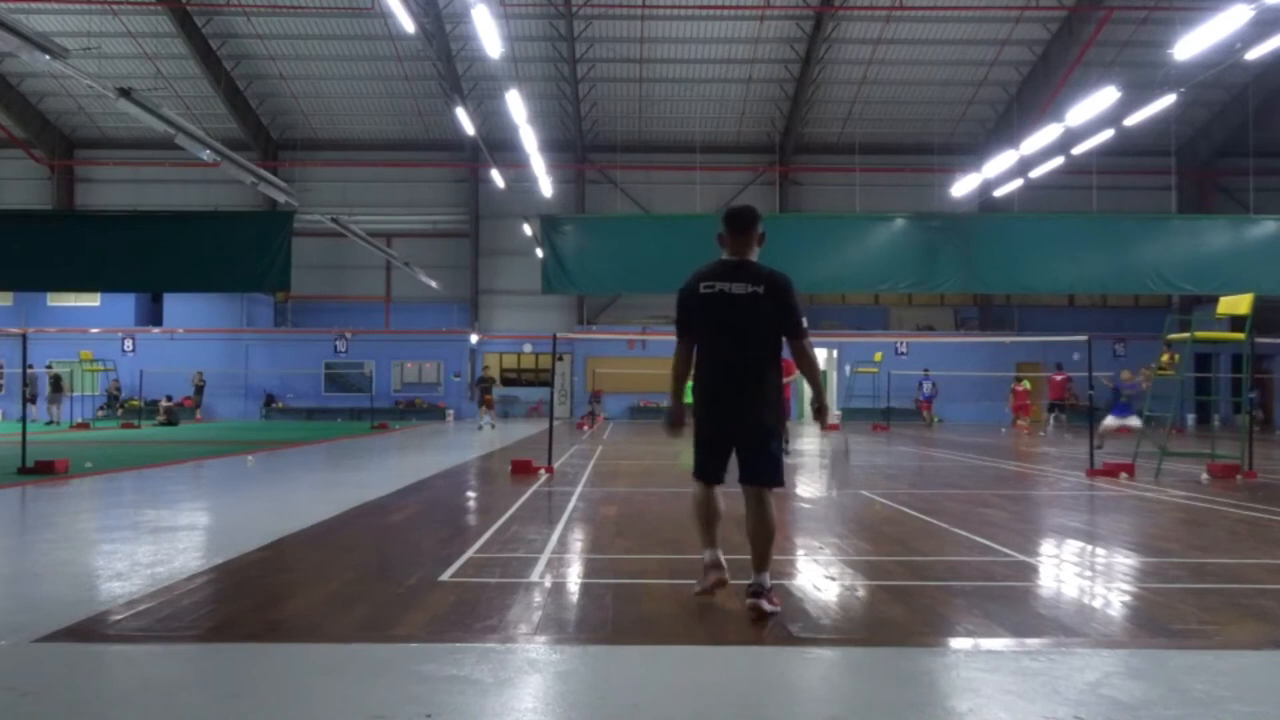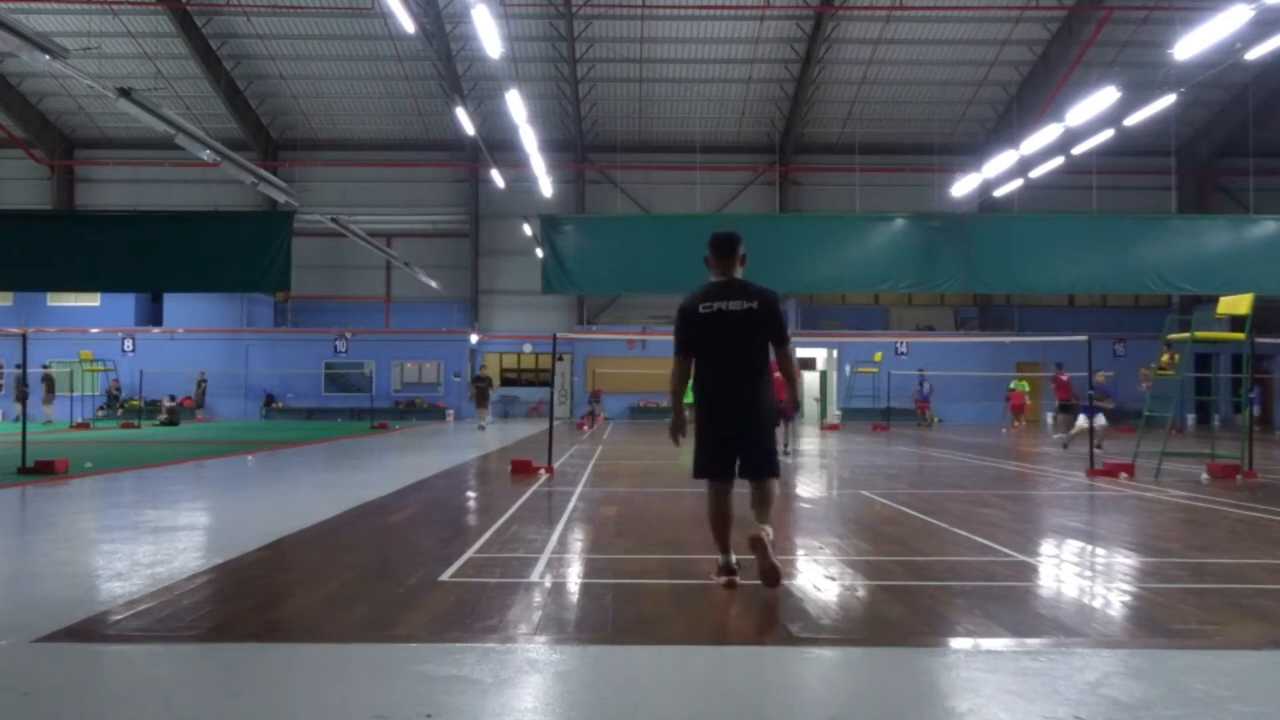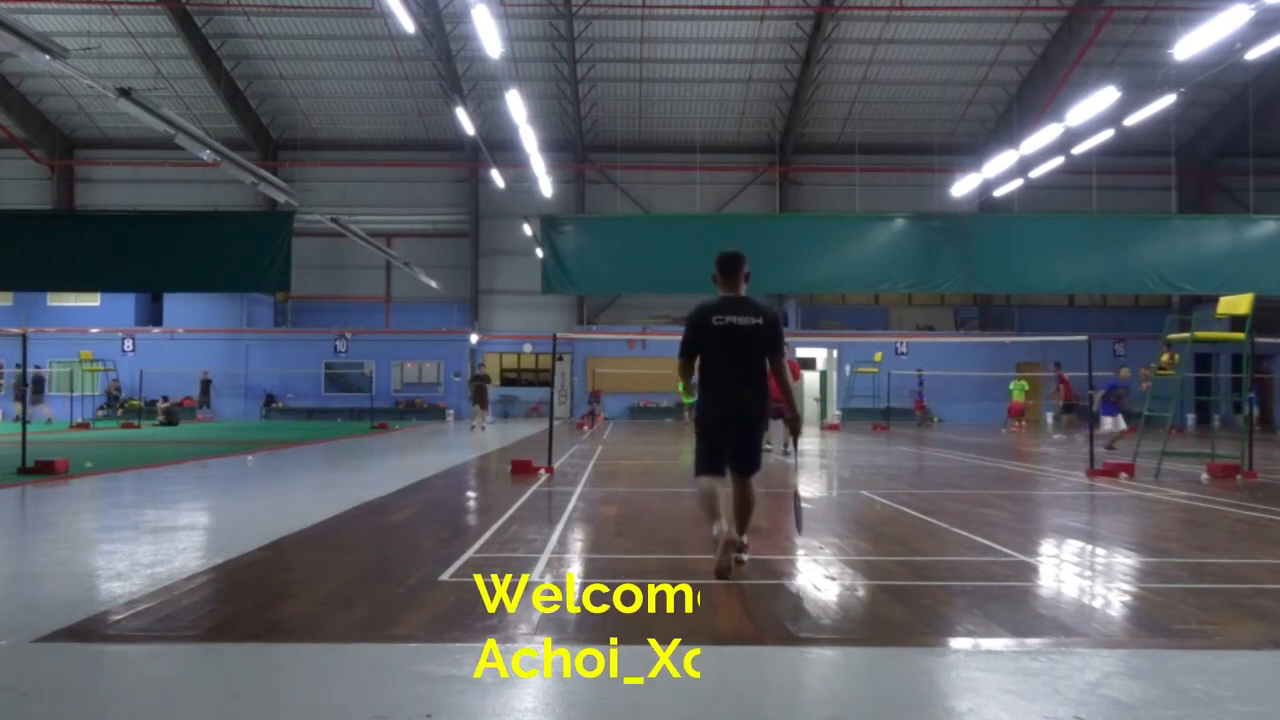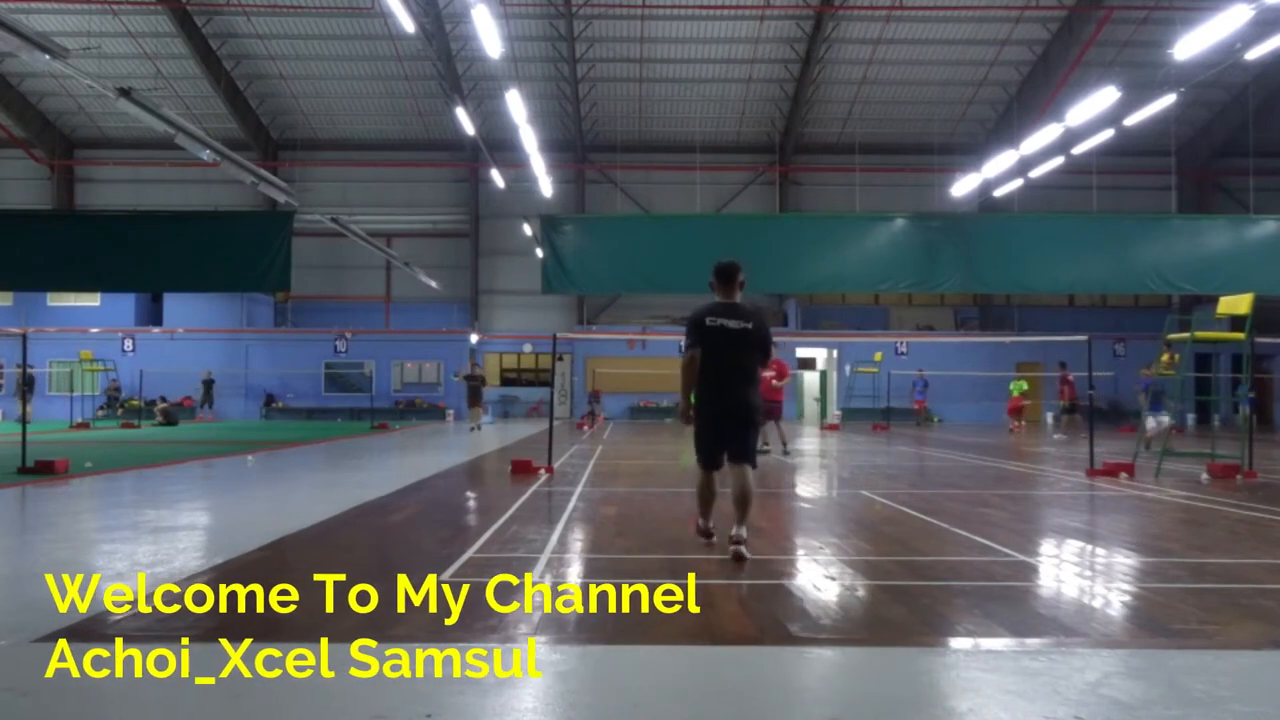
dt=0.4s
person 1, frame 1
left shoulder: (695, 284)
right shoulder: (776, 284)
left elbow: (683, 350)
right elbow: (800, 346)
left wrist: (675, 401)
right wrist: (818, 393)
left hip: (711, 404)
right hip: (761, 405)
left knee: (705, 482)
right knee: (759, 491)
left ankle: (712, 558)
right ankle: (759, 586)
person 1, frame 2
left shoulder: (691, 305)
right shoulder: (765, 299)
left elbow: (682, 364)
right elbow: (783, 355)
left wrist: (677, 411)
right wrist: (794, 392)
left hip: (711, 410)
right hip: (757, 407)
left knee: (718, 485)
right knee: (763, 478)
left ankle: (726, 563)
right ankle: (763, 531)
person 1, frame 3
left shoulder: (701, 315)
right shoulder: (767, 316)
left elbow: (684, 366)
right elbow: (779, 366)
left wrist: (690, 386)
right wrist: (791, 409)
left hip: (713, 410)
right hip: (753, 410)
left knee: (709, 475)
right knee: (743, 477)
left ankle: (722, 530)
right ankle: (740, 542)
person 1, frame 4
left shoulder: (699, 317)
right shoulder: (757, 321)
left elbow: (690, 359)
right elbow: (764, 363)
left wrist: (685, 399)
left hip: (709, 406)
right hip: (745, 405)
left knee: (707, 468)
right knee: (741, 468)
left ankle: (706, 525)
right ankle: (739, 535)
